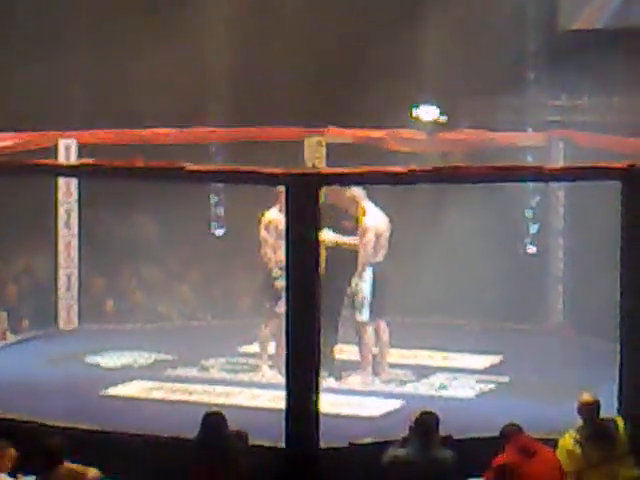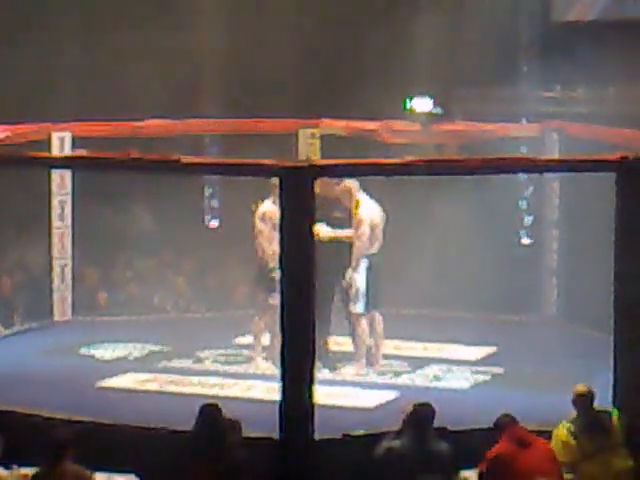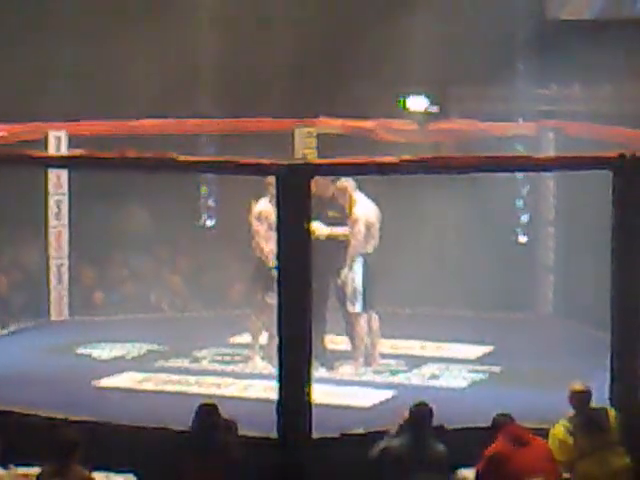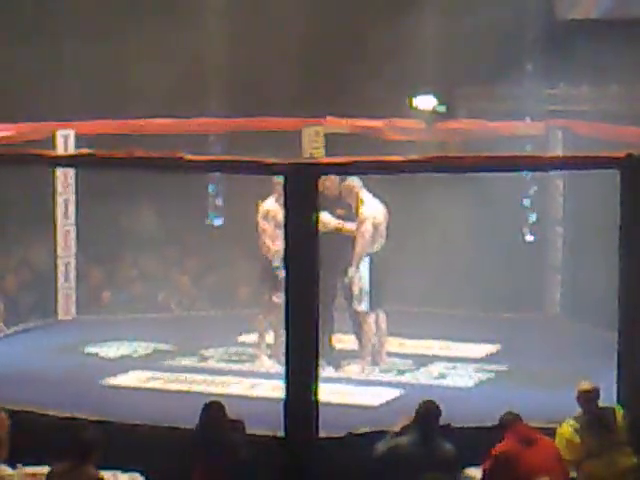
dt=0.3s
person 1, frame 1
left shoulder: (369, 220)
right shoulder: (381, 216)
left elbow: (366, 252)
left wrist: (356, 277)
left hip: (369, 271)
right hip: (379, 268)
left knee: (365, 322)
right knee: (379, 319)
left ankle: (366, 371)
right ankle: (382, 365)
person 1, frame 2
left shoulder: (363, 212)
right shoulder: (376, 208)
left elbow: (360, 243)
left wrist: (351, 269)
left hip: (363, 263)
right hip: (374, 260)
left knee: (359, 313)
right knee: (373, 311)
left ankle: (360, 362)
right ankle: (377, 357)
person 1, frame 3
left shoulder: (359, 211)
right shoulder: (371, 207)
left elbow: (356, 242)
left wrist: (346, 267)
left hip: (359, 262)
right hip: (370, 259)
left knee: (357, 312)
right knee: (369, 310)
left ankle: (359, 360)
right ankle: (374, 355)
person 1, frame 4
left shoulder: (366, 210)
right shoulder: (378, 206)
left elbow: (363, 242)
left wrist: (353, 266)
left hip: (367, 261)
right hip: (377, 259)
left knee: (365, 311)
right knee: (377, 309)
left ankle: (366, 359)
right ankle: (381, 355)
person 2, frame 1
left shoulder: (353, 212)
right shoulder: (323, 211)
left wrist: (337, 239)
right wrist: (321, 240)
left hip: (352, 272)
right hip: (331, 272)
right knee: (329, 316)
right ankle: (327, 361)
person 2, frame 2
left shoulder: (347, 203)
right shoulder: (316, 202)
left elbow: (356, 232)
left wrist: (331, 233)
right wrist: (315, 232)
left hip: (345, 264)
right hip: (322, 264)
right knee: (321, 307)
right ankle: (322, 352)
person 2, frame 3
left shoulder: (342, 201)
right shoulder: (311, 202)
left elbow: (352, 230)
left wrist: (328, 231)
right wrist: (311, 231)
left hip: (341, 262)
right hip: (318, 262)
right knee: (317, 306)
right ankle: (319, 351)
person 2, frame 4
left shoulder: (349, 200)
right shoulder: (318, 199)
left elbow: (359, 227)
left wrist: (336, 223)
right wrist: (320, 226)
left hip: (349, 260)
right hip: (325, 261)
right knee: (325, 305)
right ankle: (326, 350)
person 3, frame 1
left shoulder: (286, 217)
right shoulder: (271, 217)
right elbow: (266, 250)
right wrist: (276, 275)
left hip: (286, 272)
right hip: (277, 273)
left knee: (284, 318)
right knee: (274, 318)
left ankle: (280, 359)
right ankle: (263, 361)
person 3, frame 2
left shoulder: (279, 209)
right shoulder: (266, 209)
right elbow: (262, 241)
right wrist: (273, 267)
left hip: (280, 264)
right hip: (271, 265)
left knee: (277, 309)
right knee: (266, 309)
left ankle: (274, 351)
right ankle: (257, 353)
person 3, frame 3
left shoulder: (275, 208)
right shoulder: (262, 208)
right elbow: (260, 240)
right wrist: (272, 264)
left hip: (276, 263)
right hip: (267, 264)
left knee: (274, 308)
right knee: (263, 308)
left ankle: (271, 351)
right ankle: (255, 352)
person 3, frame 4
left shoulder: (283, 207)
right shoulder: (268, 207)
right elbow: (266, 239)
right wrist: (276, 264)
left hip: (283, 261)
right hip: (274, 262)
left knee: (281, 307)
right knee: (270, 307)
left ankle: (278, 350)
right ankle: (262, 352)
